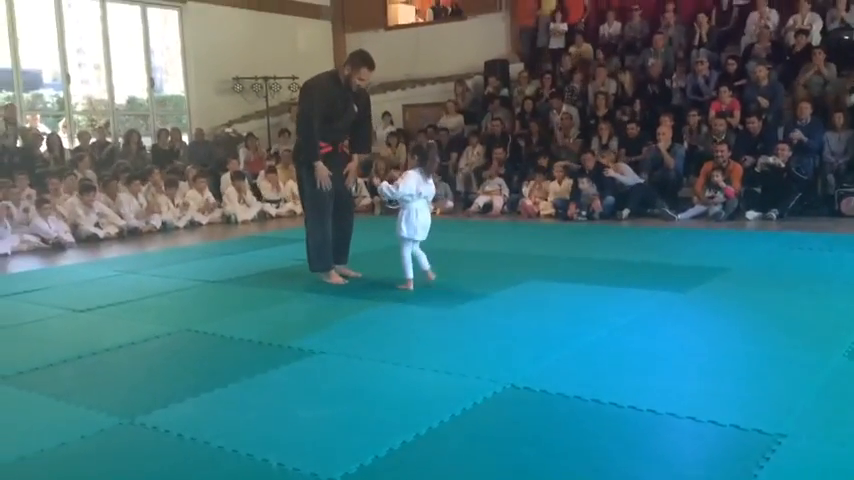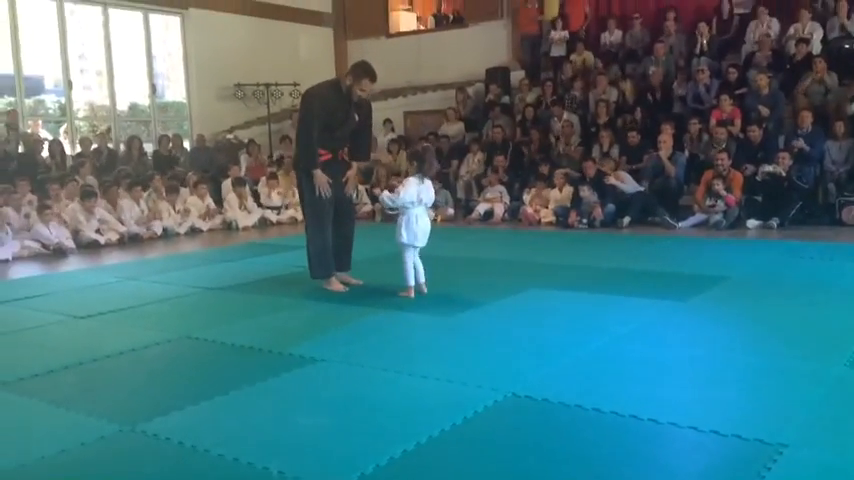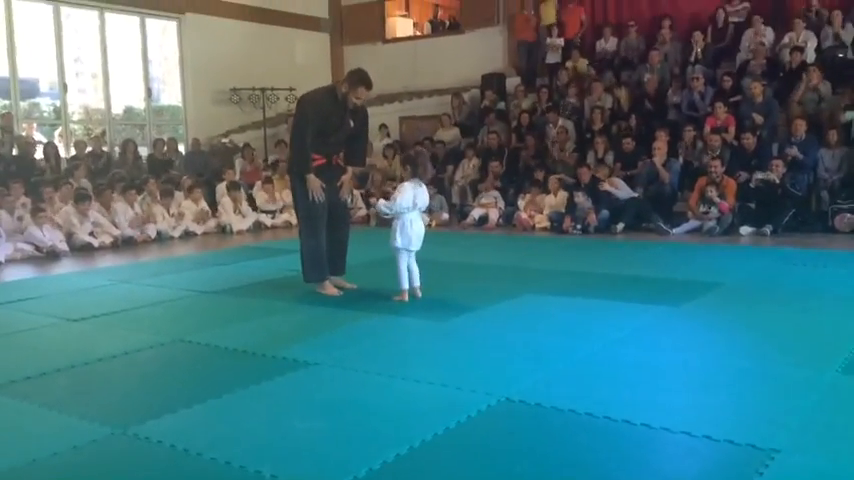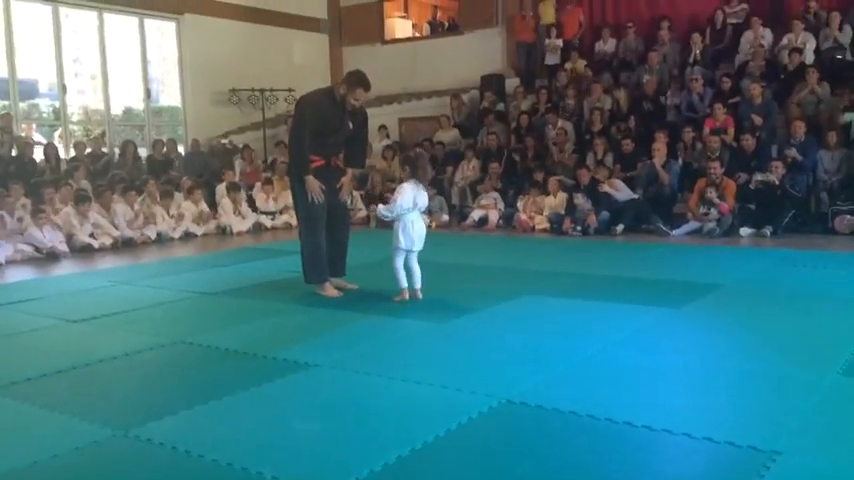
dt=0.1s
person 1, frame 1
left shoulder: (359, 95)
right shoulder: (317, 88)
left elbow: (361, 128)
right elbow: (307, 128)
left wrist: (355, 159)
right wrist: (317, 164)
left hip: (338, 156)
right hip: (313, 157)
left knee: (344, 211)
right knee: (320, 213)
left ankle: (338, 262)
right ankle: (325, 268)
person 1, frame 2
left shoulder: (362, 104)
right shoulder: (318, 96)
left elbow: (361, 137)
right elbow: (306, 137)
left wrist: (354, 168)
right wrist: (316, 171)
left hip: (338, 163)
right hip: (313, 164)
left knee: (345, 218)
right knee: (320, 220)
left ankle: (340, 270)
right ankle: (326, 275)
person 1, frame 3
left shoulder: (358, 111)
right shoulder: (313, 102)
left elbow: (357, 143)
right elbow: (300, 141)
left wrist: (349, 173)
right wrist: (309, 176)
left hip: (333, 168)
right hip: (308, 169)
left knee: (340, 222)
right knee: (314, 224)
left ankle: (334, 274)
right ankle: (320, 279)
person 1, frame 4
left shoulder: (358, 112)
right shoulder: (312, 103)
left elbow: (357, 144)
right elbow: (298, 142)
left wrist: (349, 174)
right wrist: (308, 177)
left hip: (333, 169)
right hip: (307, 171)
left knee: (339, 223)
right knee: (314, 226)
left ankle: (335, 275)
right ankle: (321, 280)
person 2, frame 1
left shoulder: (410, 175)
right shoulder: (428, 176)
left elbow: (395, 192)
left wrist: (381, 185)
left hip: (410, 215)
right hip: (423, 214)
left knee: (405, 250)
right knee: (415, 248)
left ankle: (409, 282)
right ankle: (428, 272)
person 2, frame 2
left shoulder: (410, 182)
right shoulder: (427, 182)
left elbow: (396, 200)
left wrist: (382, 195)
left hip: (410, 221)
right hip: (423, 220)
left knee: (407, 257)
right knee: (414, 256)
left ankle: (410, 289)
right ankle: (422, 285)
person 2, frame 3
left shoulder: (405, 187)
right shoulder: (422, 186)
left elbow: (393, 207)
left wrist: (378, 204)
left hip: (404, 226)
right hip: (417, 224)
left knee: (402, 262)
right knee: (411, 260)
left ankle: (404, 293)
right ankle: (416, 289)
person 2, frame 4
left shoulder: (404, 188)
right shoulder: (420, 187)
left elbow: (393, 209)
left wrist: (378, 209)
left hip: (405, 227)
right hip: (417, 225)
left knee: (398, 262)
right knee: (413, 261)
left ankle: (404, 292)
right ankle: (417, 291)
